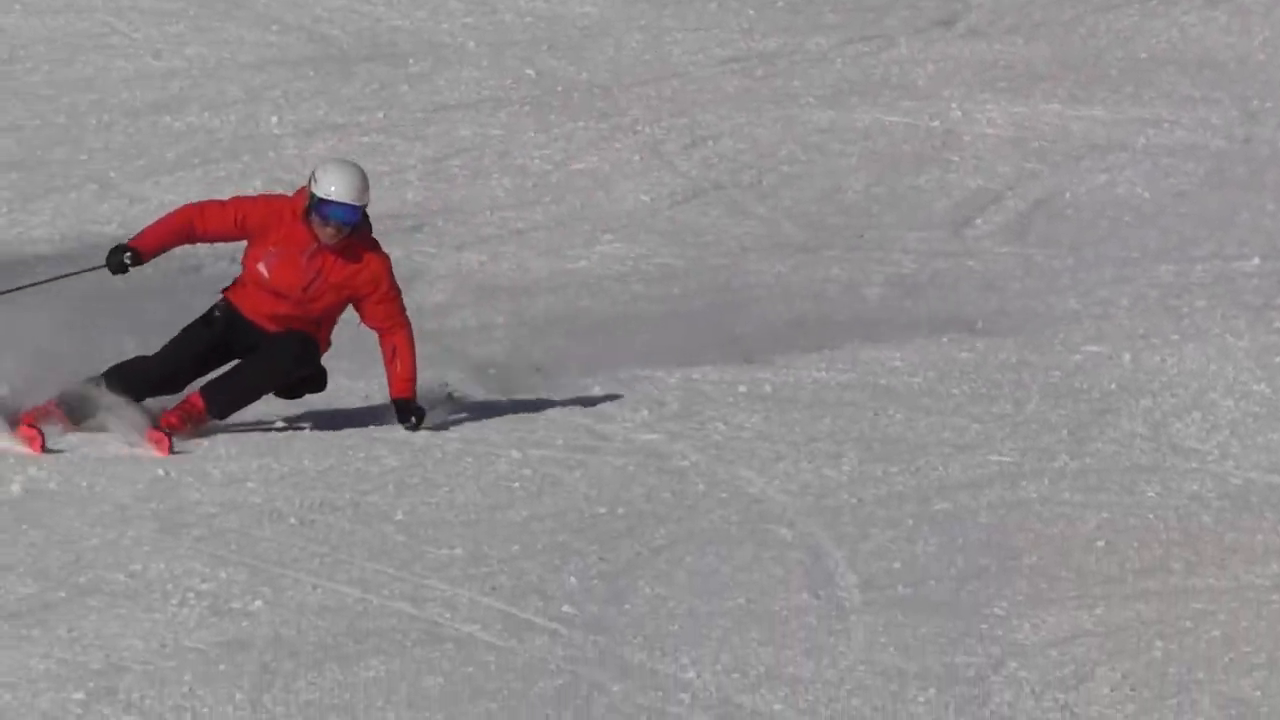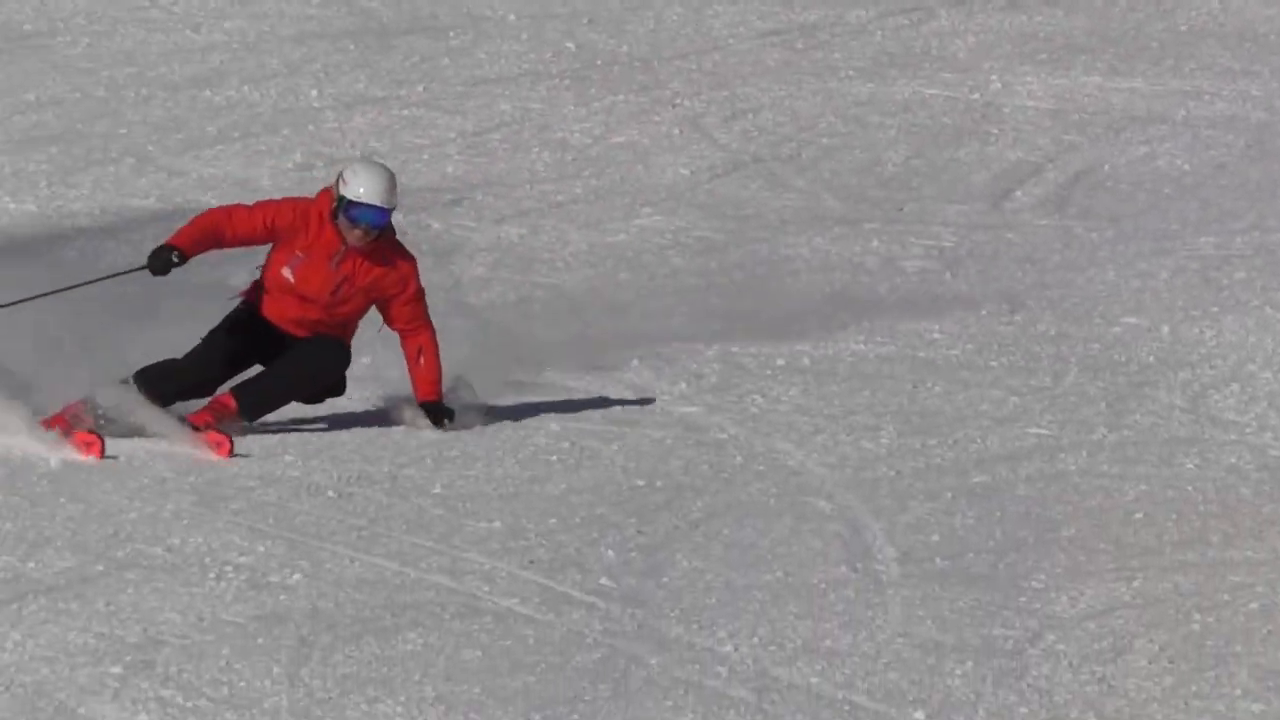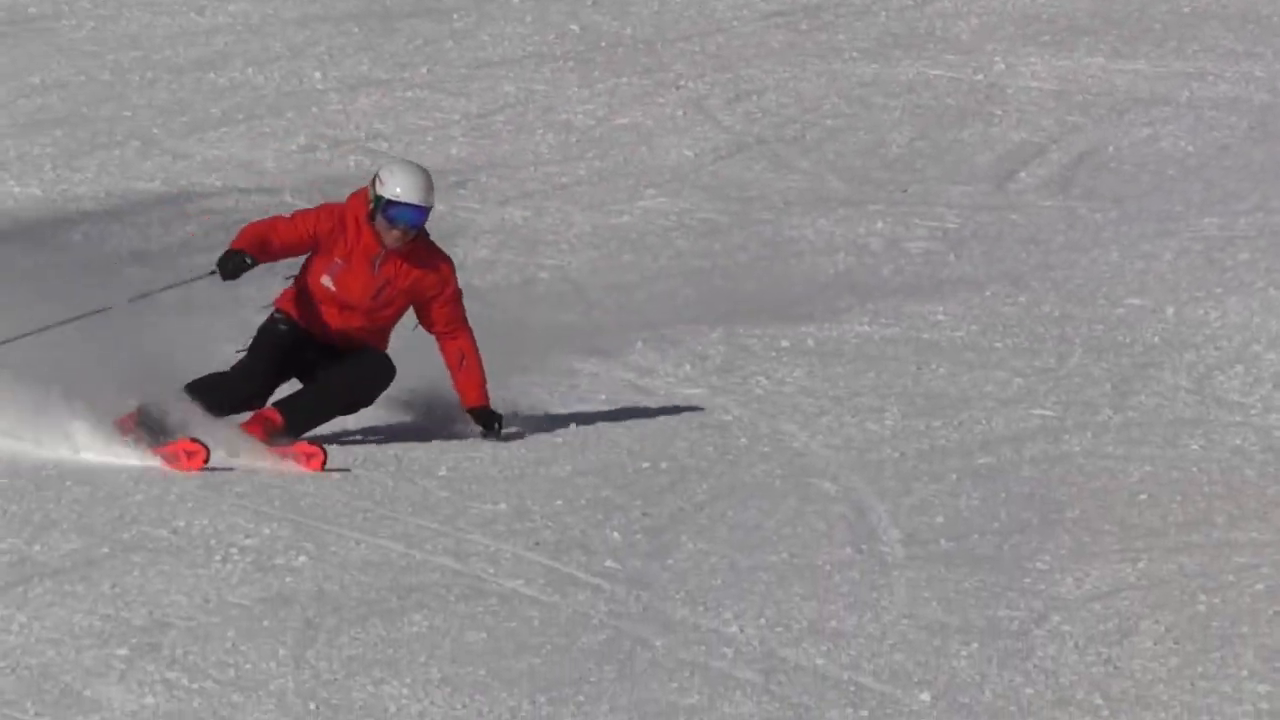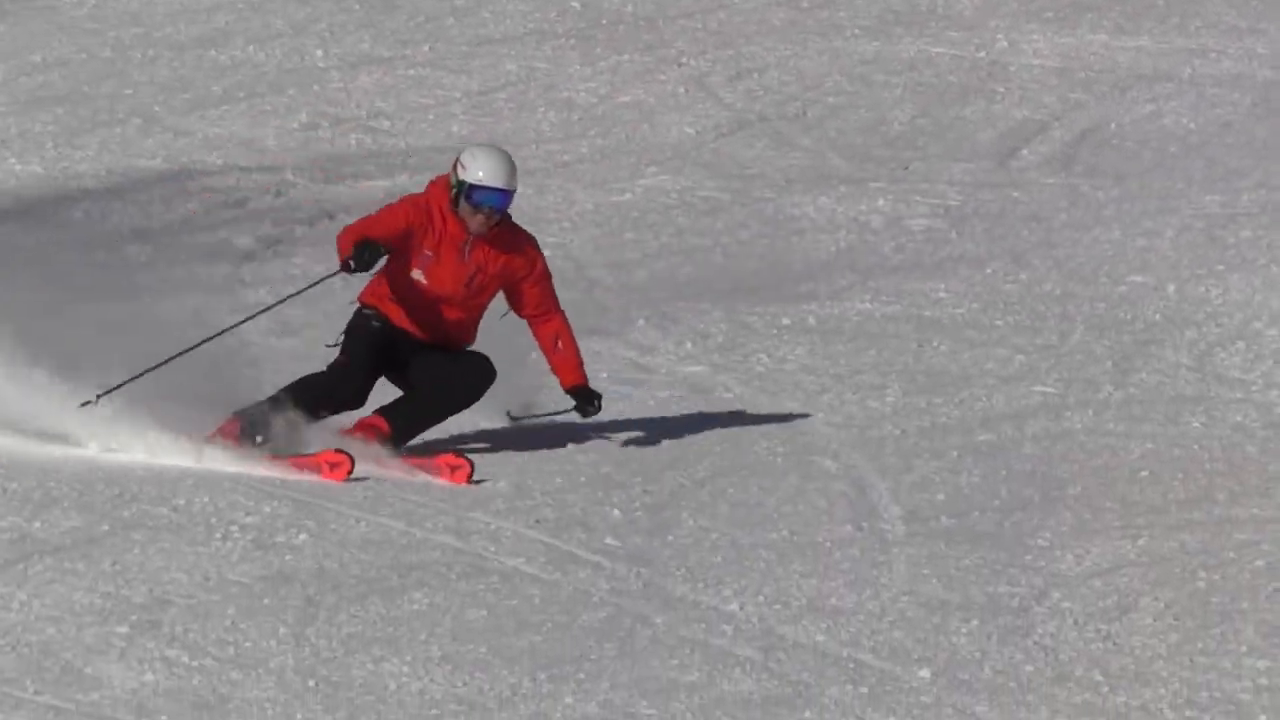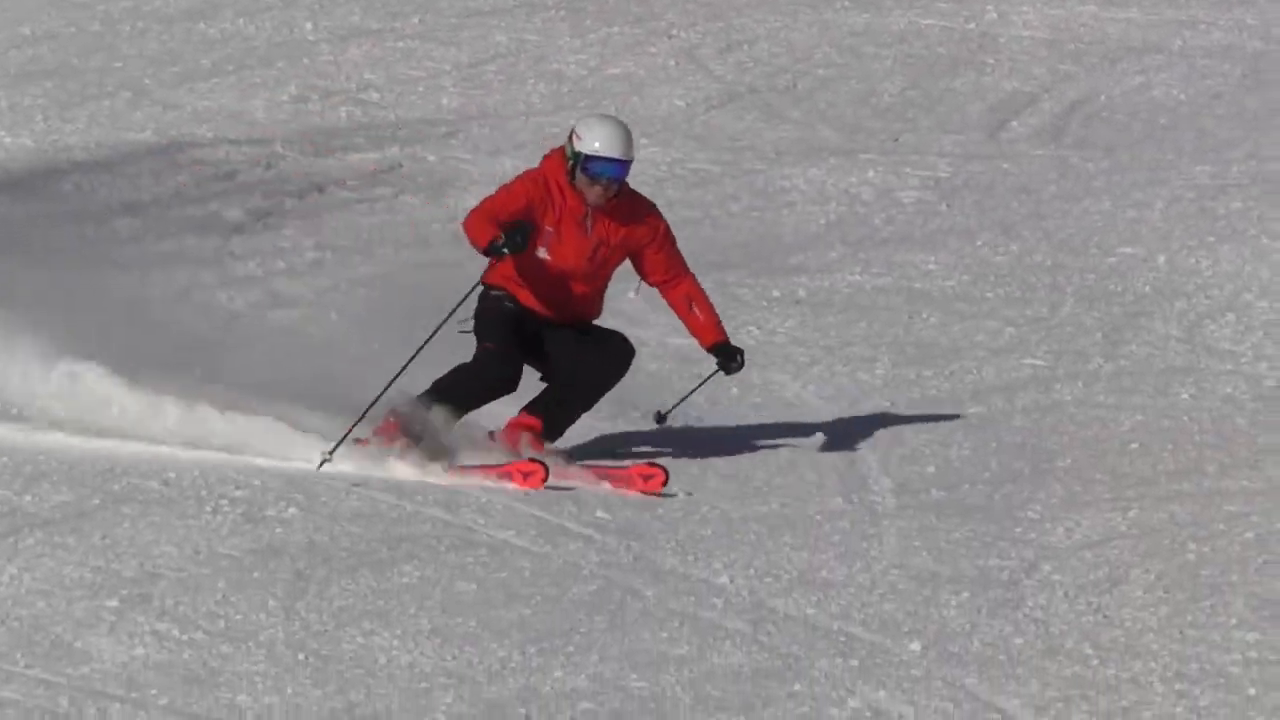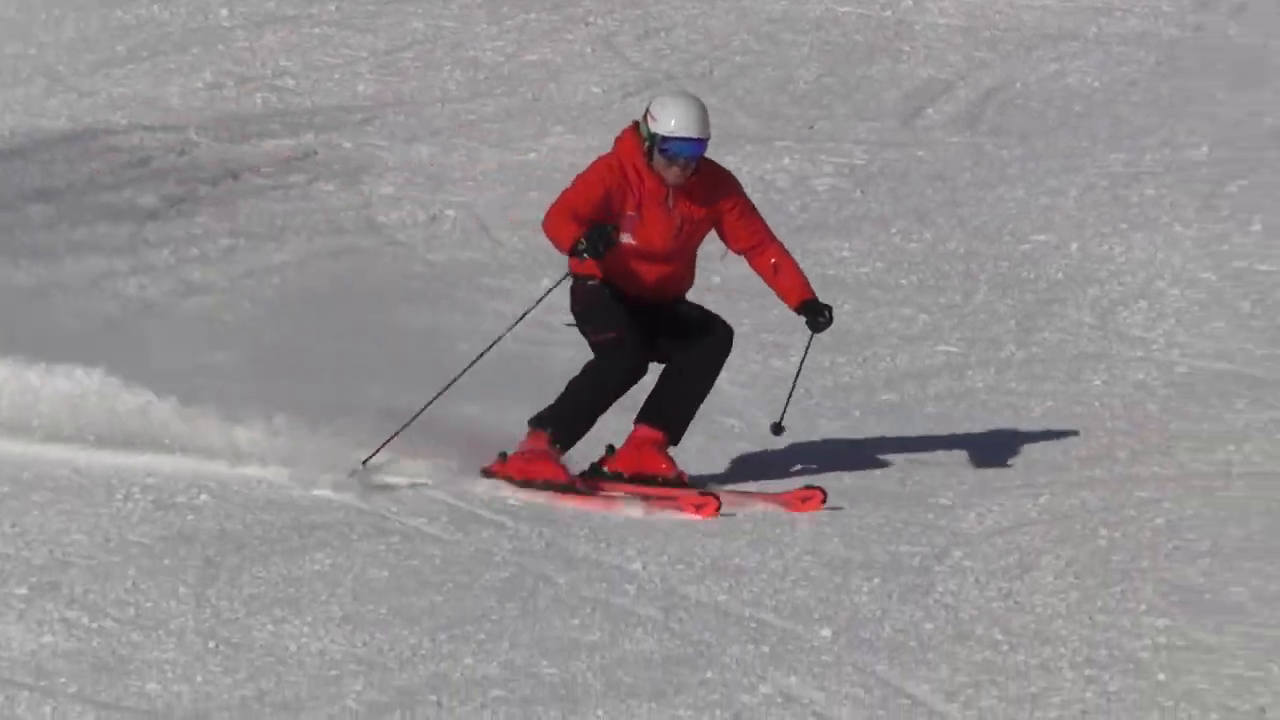
dt=0.1s
person 1, frame 1
left shoulder: (368, 265)
right shoulder: (275, 214)
left elbow: (394, 326)
right elbow: (199, 217)
left wrist: (404, 396)
right wrist: (138, 246)
left hip: (291, 341)
right hip: (241, 316)
left knee: (298, 356)
right knee: (173, 364)
left ankle: (190, 413)
right ankle: (69, 407)
person 1, frame 2
left shoulder: (394, 266)
right shoulder: (300, 216)
left elbow: (415, 329)
right elbow: (228, 221)
left wrist: (430, 398)
right wrist: (176, 247)
left hip: (315, 345)
right hip: (260, 319)
left knee: (332, 357)
right knee: (200, 370)
left ankle: (223, 412)
right ankle: (90, 411)
person 1, frame 3
left shoulder: (431, 269)
right shoulder: (335, 221)
left elbow: (452, 333)
right elbow: (263, 234)
left wrist: (477, 403)
right wrist: (238, 253)
left hip: (348, 353)
right hip: (293, 327)
left knee: (378, 371)
right knee: (252, 380)
left ankle: (267, 426)
person 1, frame 4
left shoulder: (519, 251)
right shoulder: (422, 212)
left elbow: (545, 316)
right elbow: (360, 233)
left wrist: (575, 383)
right wrist: (359, 250)
left hip: (438, 351)
right hip: (383, 325)
left knee: (479, 373)
right knee: (348, 383)
left ankle: (374, 433)
right ankle: (251, 423)
person 1, frame 5
left shoulder: (639, 216)
right shoulder: (539, 186)
left elbow: (674, 278)
right elbow: (479, 219)
left wrist: (717, 342)
right wrist: (497, 238)
left hip: (567, 326)
right hip: (510, 307)
left knee: (615, 353)
right knee: (497, 370)
left ankle: (523, 434)
right ankle: (406, 428)
person 1, frame 6
left shoulder: (716, 188)
right shoulder: (615, 170)
left elbow: (759, 244)
right elbow: (560, 216)
left wrist: (804, 300)
right wrist: (578, 243)
left hip: (663, 306)
right hip: (604, 291)
left knee: (716, 338)
right knee: (625, 358)
left ankle: (643, 449)
right ankle: (538, 446)
